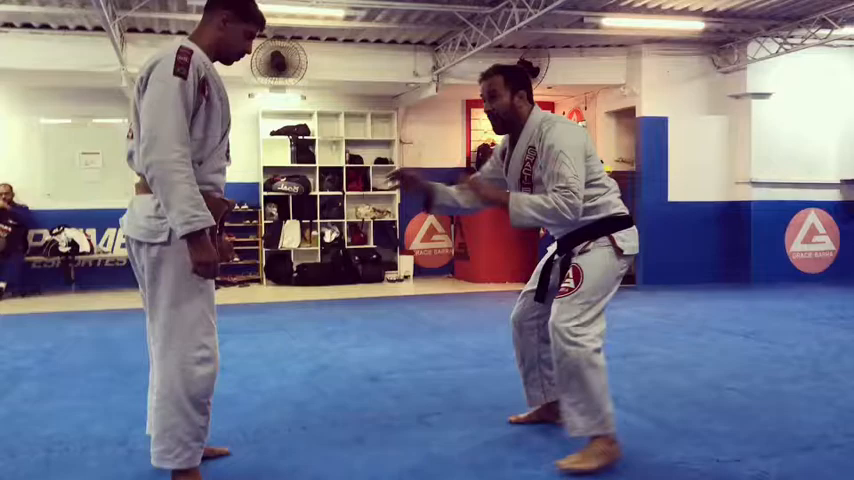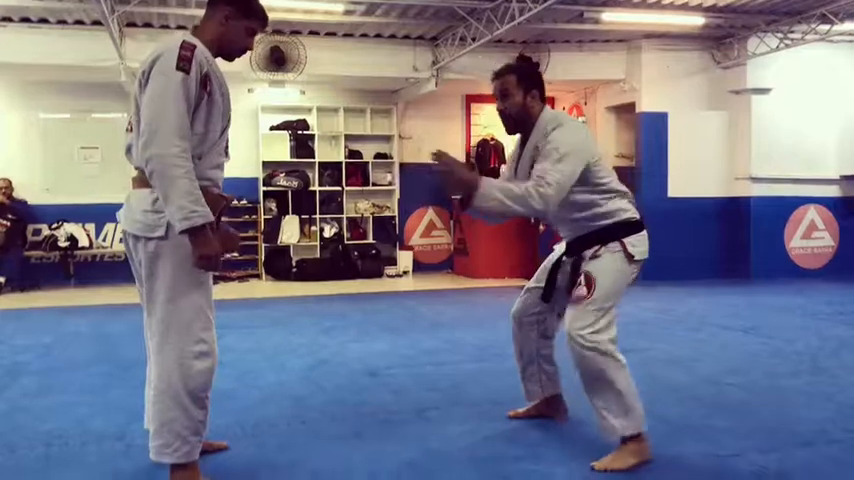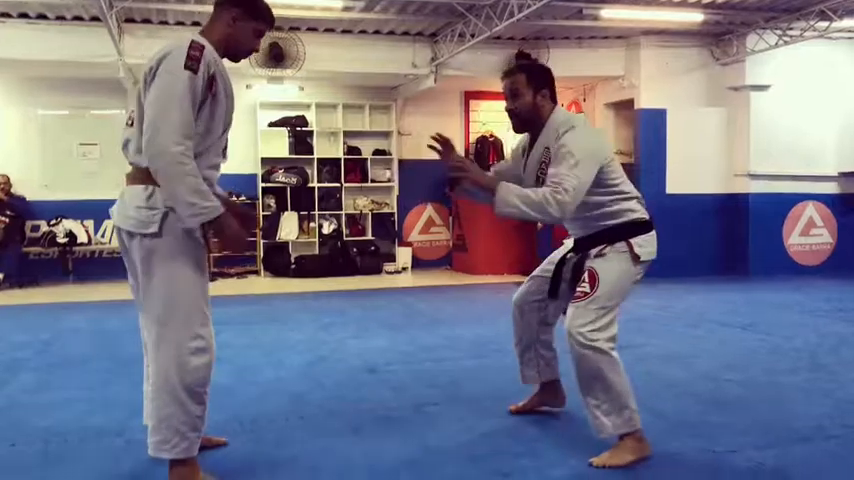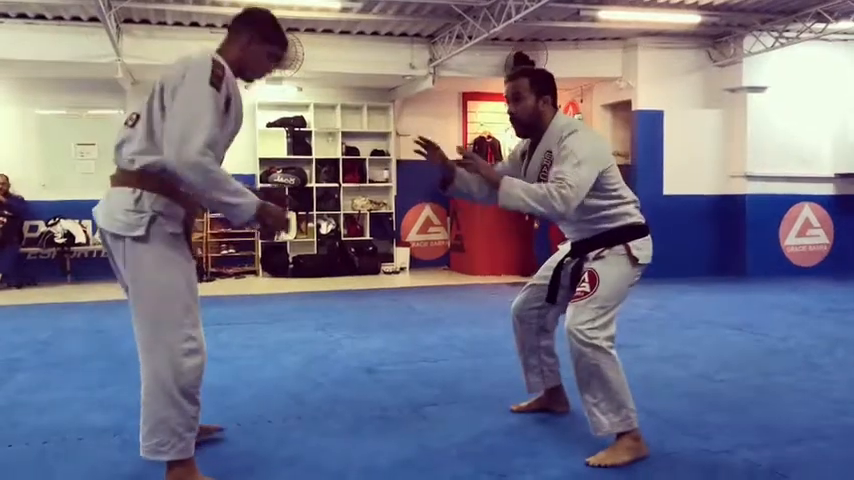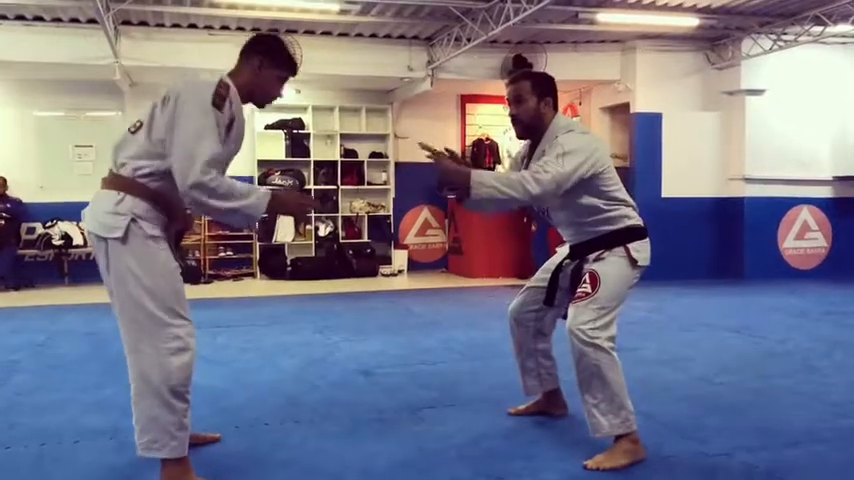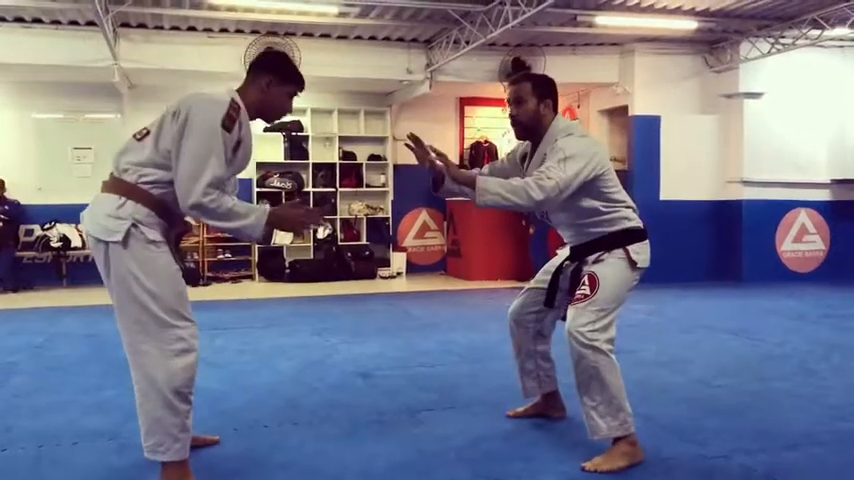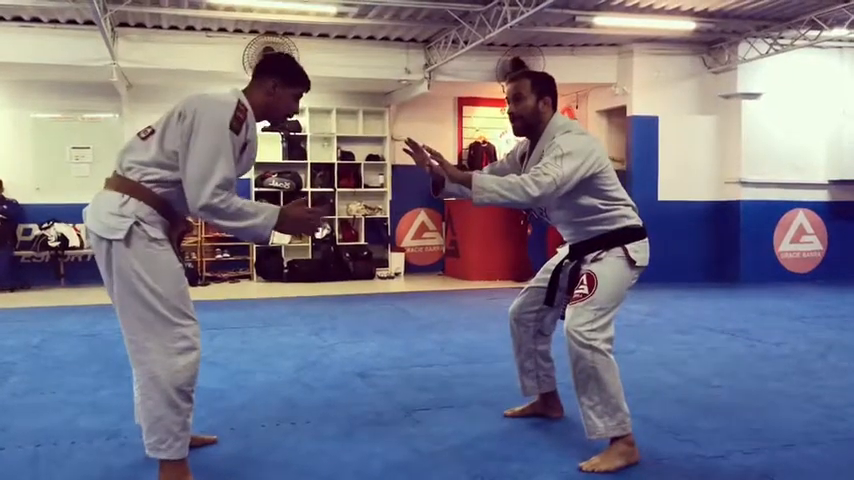
dt=0.2s
person 1, frame 1
left shoulder: (198, 72)
right shoulder: (180, 62)
right elbow: (164, 157)
left wrist: (206, 227)
right wrist: (197, 233)
left hip: (178, 222)
right hip: (172, 224)
left knee: (176, 342)
right knee: (189, 349)
left ankle: (178, 440)
person 1, frame 2
left shoulder: (197, 66)
right shoulder: (182, 57)
right elbow: (164, 151)
left wrist: (208, 219)
right wrist: (198, 227)
left hip: (172, 215)
right hip: (167, 217)
left knee: (173, 336)
right knee: (188, 343)
left ankle: (177, 435)
person 1, frame 3
left shoulder: (202, 67)
right shoulder: (191, 57)
right elbow: (165, 149)
left wrist: (219, 209)
right wrist: (216, 214)
left hip: (158, 209)
right hip: (159, 211)
left knee: (170, 334)
right knee: (185, 340)
left ankle: (177, 430)
person 1, frame 4
left shoulder: (215, 84)
right shoulder: (205, 73)
right elbow: (191, 161)
left wrist: (246, 208)
right wrist: (254, 209)
left hip: (146, 212)
right hip: (141, 214)
left knee: (166, 335)
right knee: (176, 340)
left ankle: (176, 425)
person 1, frame 5
left shoulder: (226, 108)
right shoulder: (208, 94)
left elbow: (204, 184)
right elbow: (198, 180)
left wrist: (269, 205)
right wrist: (271, 201)
left hip: (138, 218)
right hip: (126, 218)
left knee: (159, 336)
right knee: (166, 340)
left ankle: (168, 431)
person 1, frame 6
left shoulder: (230, 120)
right shoulder: (216, 112)
left elbow: (209, 196)
right elbow: (200, 198)
left wrist: (270, 217)
right wrist: (269, 218)
left hip: (133, 220)
right hip: (126, 222)
left knee: (157, 338)
right knee: (170, 343)
left ankle: (169, 433)
person 1, frame 7
left shoulder: (234, 120)
right shoulder: (223, 113)
left elbow: (210, 198)
right elbow: (210, 201)
left wrist: (275, 219)
right wrist: (278, 217)
left hip: (133, 218)
right hip: (128, 220)
left knee: (156, 337)
right knee: (172, 342)
left ankle: (167, 432)
person 2, frame 1
left shoulder: (557, 135)
right shoulder: (510, 146)
left elbow: (565, 206)
right elbow: (473, 199)
left wrist: (503, 199)
right wrist: (425, 189)
left hip: (603, 238)
right hip: (568, 243)
left knee: (572, 330)
right knee: (527, 320)
left ankle: (602, 440)
right ankle: (548, 405)
person 2, frame 2
left shoulder: (565, 136)
right shoulder: (526, 144)
left elbow: (539, 199)
right elbow: (509, 200)
left wrist: (473, 184)
right wrist: (470, 190)
left hip: (613, 243)
right hip: (578, 246)
left knee: (586, 333)
right knee: (528, 315)
left ankle: (634, 440)
right ankle: (549, 399)
person 2, frame 3
left shoulder: (576, 137)
right shoulder: (533, 142)
left elbow: (560, 204)
right elbow: (499, 181)
left wrist: (489, 186)
right wrist: (461, 167)
left hip: (620, 242)
right hip: (584, 242)
left knee: (585, 330)
right knee: (528, 304)
left ankle: (632, 437)
right ankle: (549, 389)
person 2, frame 4
left shoulder: (578, 141)
right shoulder: (530, 147)
left elbow: (559, 201)
right elbow: (488, 190)
left wrist: (497, 179)
right wrist: (451, 172)
left hip: (617, 245)
right hip: (580, 246)
left knee: (585, 329)
right knee: (528, 311)
left ankle: (628, 437)
right ankle: (551, 394)
person 2, frame 5
left shoulder: (575, 143)
right shoulder: (532, 149)
left elbow: (531, 187)
right elbow: (502, 199)
left wrist: (465, 177)
right wrist: (460, 182)
left hip: (617, 248)
right hip: (579, 248)
left knee: (586, 330)
right knee: (525, 313)
left ankle: (628, 439)
right ankle: (550, 396)
person 2, frame 6
left shoulder: (575, 146)
right shoulder: (529, 150)
left elbow: (538, 192)
right elbow: (487, 179)
left wrist: (465, 179)
right wrist: (440, 172)
left hip: (617, 249)
right hip: (578, 250)
left knee: (585, 332)
right knee: (526, 316)
left ankle: (625, 442)
right ankle: (548, 399)
person 2, frame 7
left shoulder: (573, 143)
right shoulder: (529, 149)
left elbow: (533, 189)
right elbow: (489, 179)
left wrist: (461, 178)
right wrist: (441, 175)
left hip: (615, 248)
right hip: (579, 248)
left knee: (583, 331)
right knee: (526, 314)
left ankle: (622, 443)
right ankle: (546, 399)
